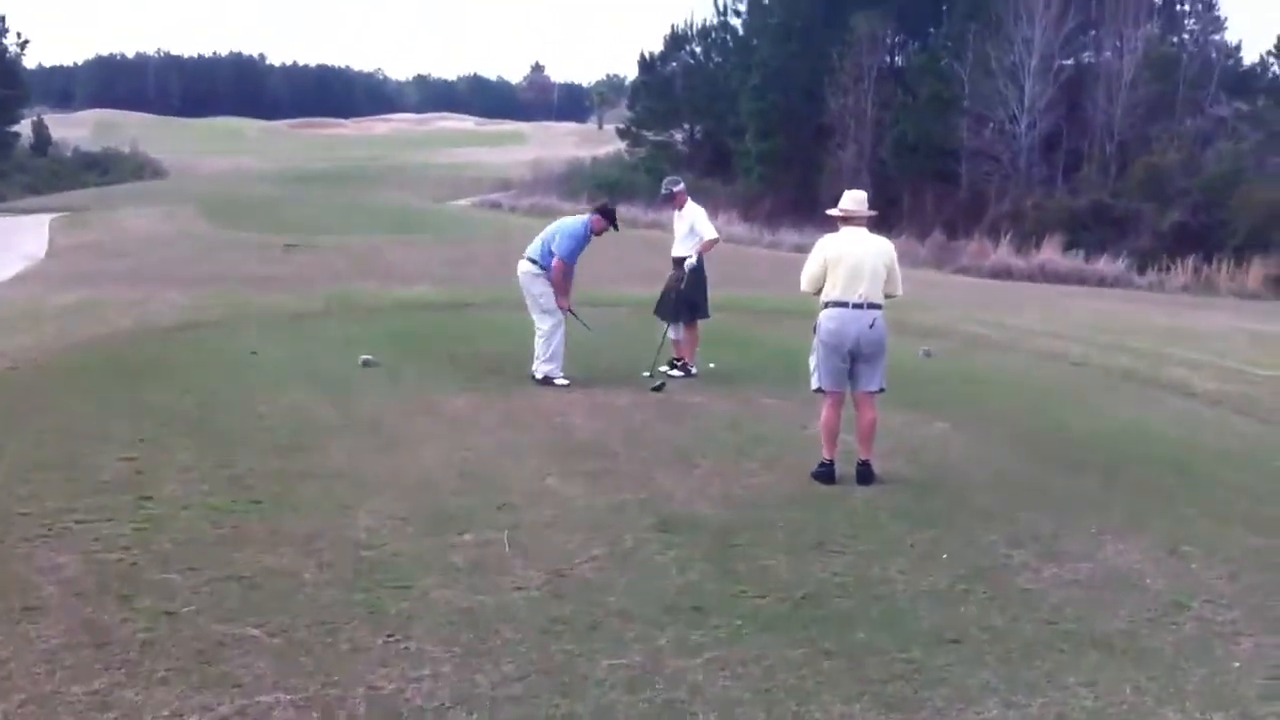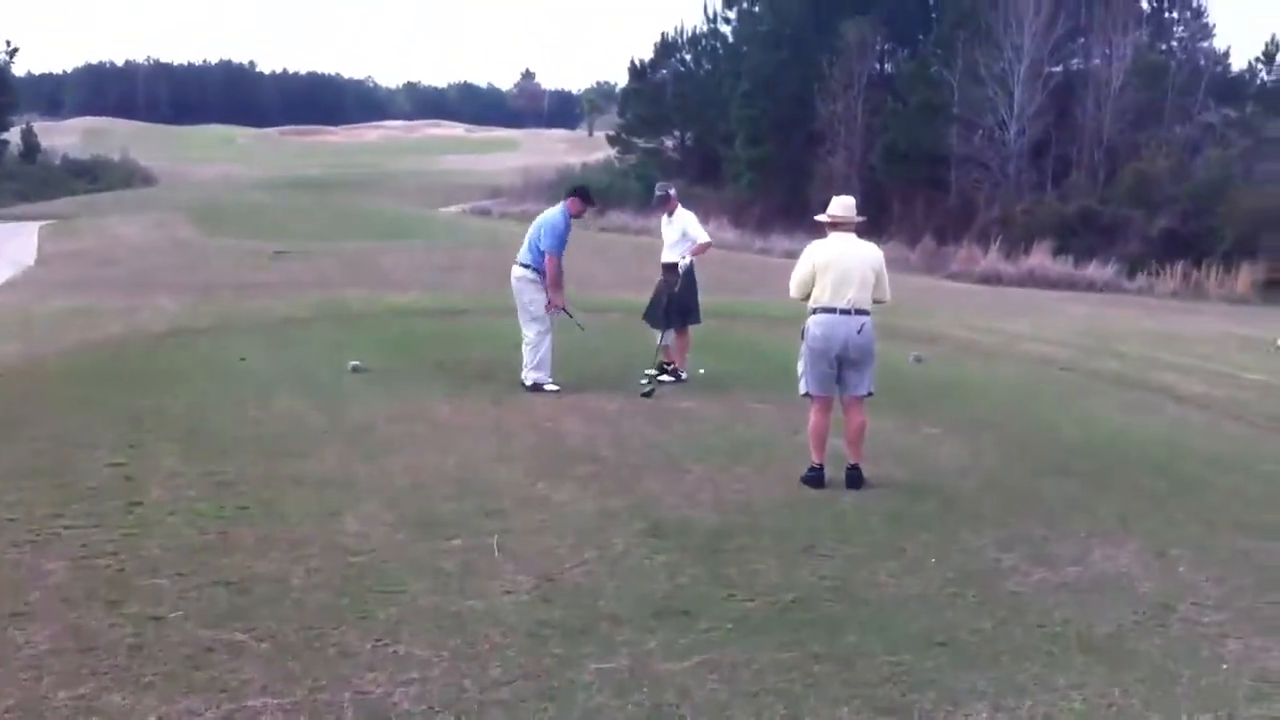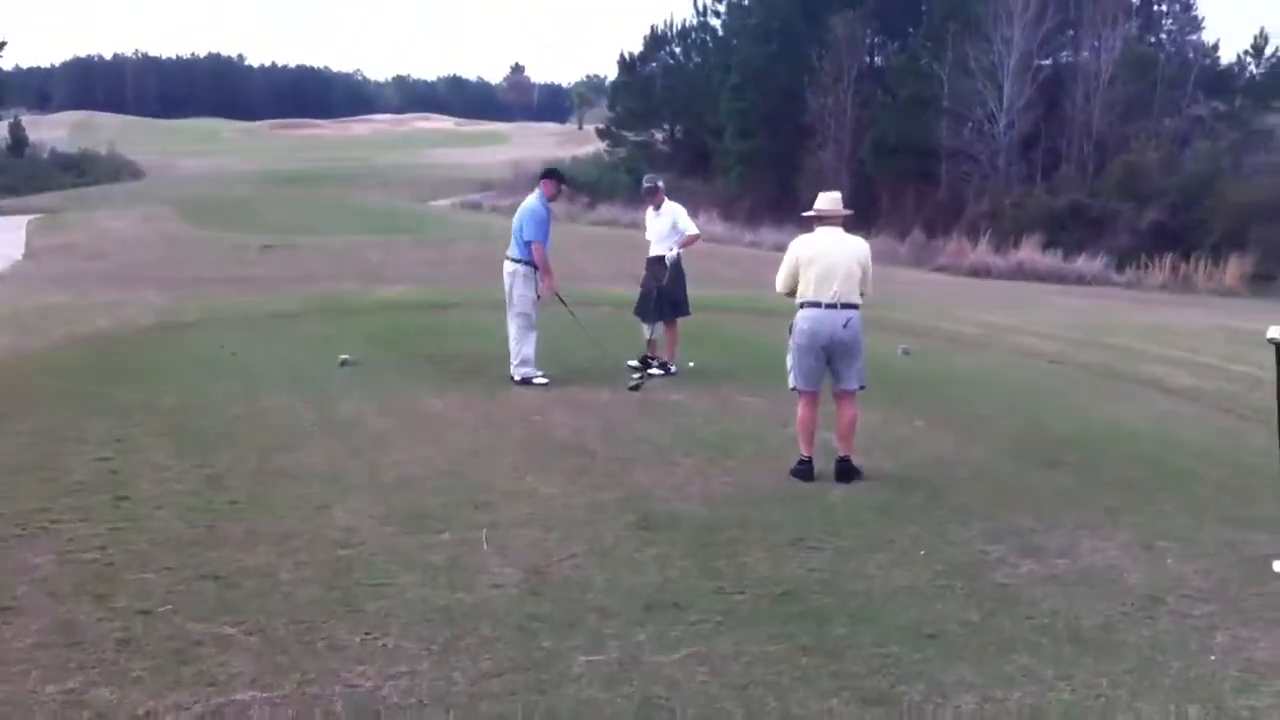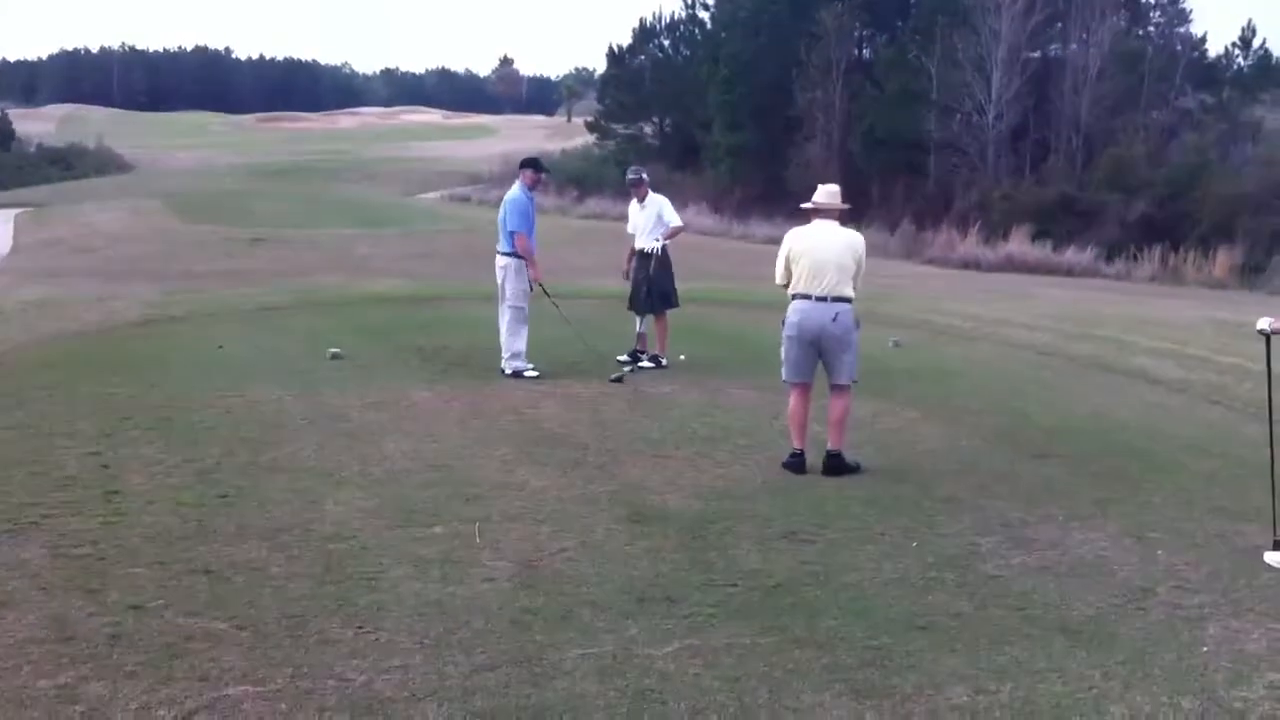
dt=0.2s
person 1, frame 1
left shoulder: (828, 243)
right shoulder: (885, 246)
left elbow: (808, 286)
right elbow: (893, 290)
left hip: (835, 320)
right hip: (872, 322)
left knee: (832, 397)
right knee: (866, 399)
left ankle: (827, 464)
right ankle: (864, 465)
person 1, frame 2
left shoulder: (816, 249)
right shoulder: (873, 252)
left elbow: (797, 292)
right elbow: (881, 296)
left hip: (823, 326)
right hip: (860, 328)
left knee: (821, 403)
right knee: (855, 403)
left ankle: (817, 469)
right ankle: (854, 469)
person 1, frame 3
left shoulder: (802, 244)
right shoulder: (861, 246)
left elbow: (784, 288)
right elbow: (864, 290)
left hip: (810, 321)
right hip: (848, 321)
left knee: (808, 396)
right knee: (846, 395)
left ankle: (806, 462)
right ankle: (844, 460)
person 1, frame 4
left shoulder: (794, 236)
right shoulder: (855, 239)
left elbow: (782, 280)
right elbow: (854, 283)
left hip: (801, 313)
right hip: (839, 315)
left knee: (799, 389)
right knee: (840, 389)
left ankle: (797, 455)
right ankle: (834, 455)
person 2, frame 1
left shoulder: (583, 232)
right shoulder: (575, 229)
left elbow: (568, 268)
right elbow: (558, 264)
left wrist: (565, 296)
right wrist: (561, 297)
left hip: (539, 271)
right hip: (534, 271)
left knee: (547, 323)
right knee: (552, 322)
left ankle: (540, 368)
right ankle: (547, 373)
person 2, frame 2
left shoulder: (561, 219)
right shoulder: (555, 221)
left elbow: (556, 260)
right elbow: (550, 260)
left wrist: (557, 290)
right wrist: (556, 294)
left hip: (534, 275)
right hip: (529, 275)
left knee: (535, 328)
right knee: (538, 328)
left ankle: (531, 374)
right ankle: (535, 378)
person 2, frame 3
left shoulder: (540, 206)
right shoulder: (535, 208)
right elbow: (537, 248)
left wrist: (546, 274)
right wrist: (549, 277)
left hip: (524, 268)
right hip: (521, 269)
left knee: (524, 321)
right knee: (523, 321)
left ankle: (522, 368)
right ankle: (523, 372)
person 2, frame 4
left shoulder: (524, 196)
right shoulder: (517, 198)
right elbow: (519, 238)
left wrist: (531, 266)
right wrist: (534, 267)
left hip: (517, 262)
right hip: (514, 262)
left knee: (513, 314)
right knee: (515, 314)
left ankle: (512, 360)
right ankle: (514, 365)
person 3, frame 1
left shoulder: (695, 212)
right shoulder: (678, 213)
left elbow: (713, 238)
left wrist: (695, 255)
left hip: (690, 268)
right hip: (678, 267)
left knee: (689, 319)
left ankle: (690, 364)
right ankle: (678, 358)
person 3, frame 2
left shoulder: (686, 218)
right shoulder: (665, 219)
left elbow: (706, 242)
left wrist: (689, 256)
left hip: (681, 274)
right hip: (667, 273)
left knee: (680, 325)
right knee: (656, 318)
left ankle: (680, 370)
right ankle: (667, 362)
person 3, frame 3
left shoulder: (675, 210)
right shoulder: (650, 213)
left elbow: (694, 234)
left wrist: (676, 247)
right wrist: (645, 268)
left hip: (669, 267)
right hip: (654, 266)
left knee: (669, 317)
right knee: (645, 313)
left ankle: (670, 362)
right ankle: (651, 356)
person 3, frame 4
left shoulder: (660, 202)
right shoulder: (633, 206)
left elbow: (678, 226)
left wrist: (661, 239)
right wrist: (628, 261)
left hip: (657, 259)
right hip: (641, 259)
left knee: (658, 310)
right knee: (639, 308)
left ankle: (660, 355)
right ankle: (640, 350)
